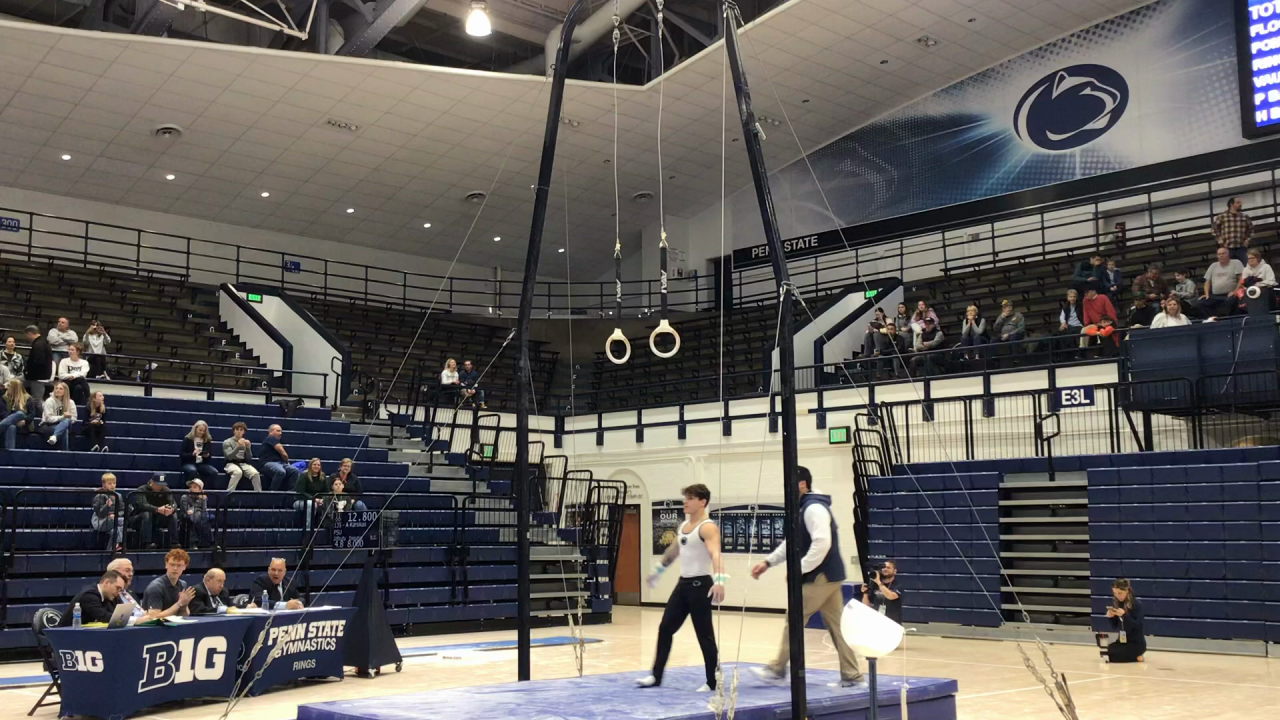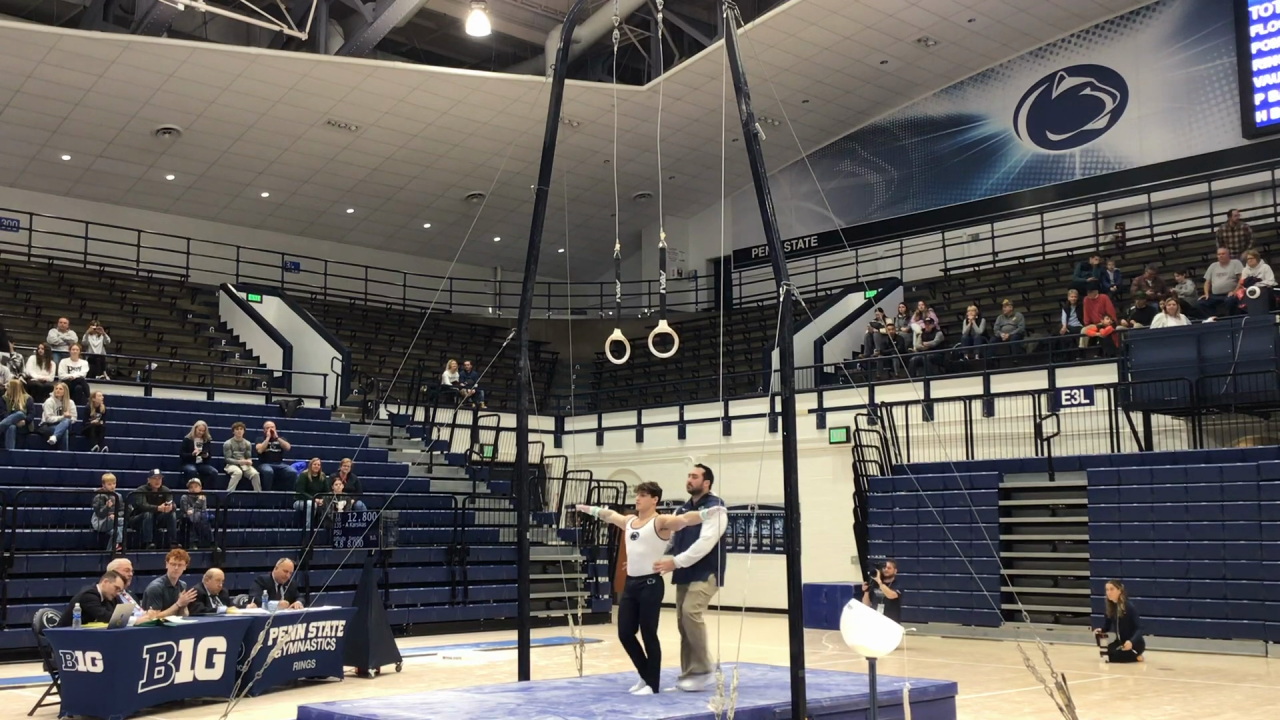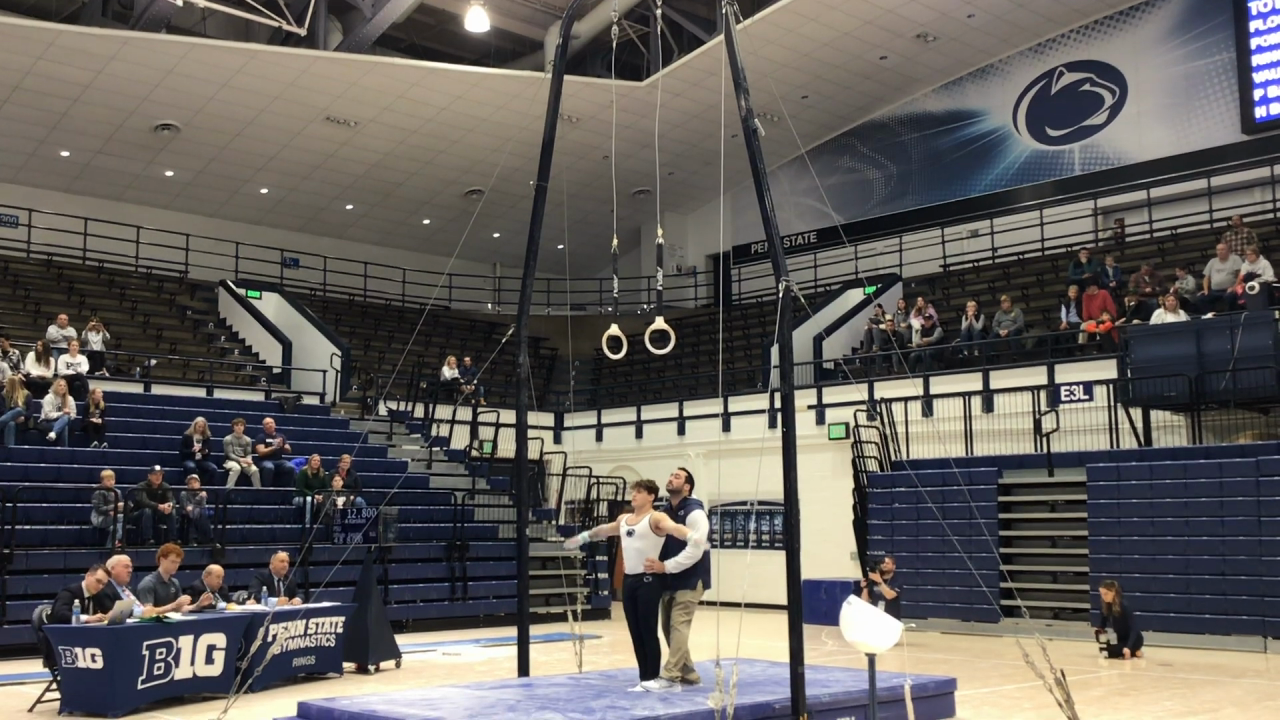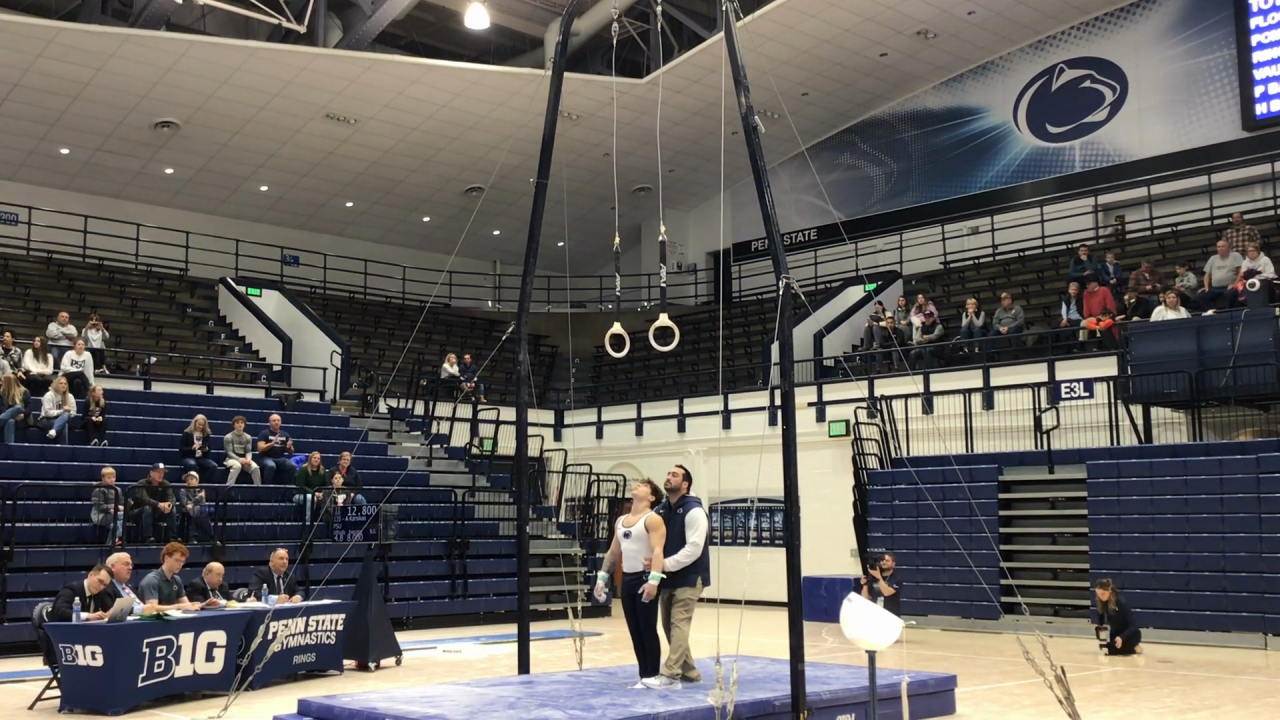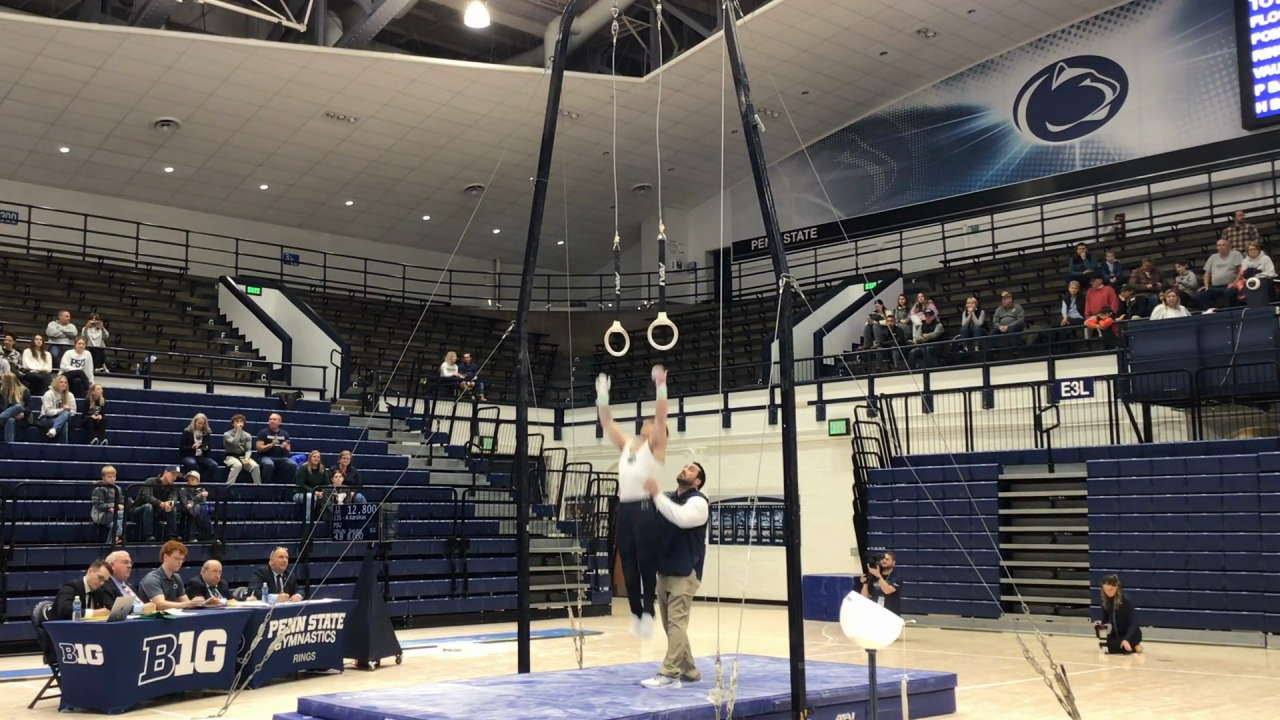
dt=1s
person 1, frame 1
left shoulder: (814, 508)
right shoulder: (802, 508)
left elbow: (822, 544)
left wrist: (800, 569)
right wrist: (767, 562)
left hip: (820, 575)
right hip: (827, 576)
right knee: (834, 624)
left ankle: (777, 669)
right ankle: (851, 674)
person 1, frame 2
left shoulder: (714, 509)
right shoulder: (683, 510)
left elbow: (705, 544)
left wrist: (675, 562)
left hip: (706, 575)
right hip: (685, 576)
left knee: (691, 614)
right knee: (684, 623)
left ankle: (703, 670)
right ankle: (689, 674)
person 1, frame 3
left shoulder: (694, 513)
right shoulder: (664, 513)
left elbow: (694, 551)
left wrist: (664, 566)
right wrist: (646, 561)
left hip: (689, 580)
right hip: (669, 581)
left knee: (678, 626)
right knee: (669, 627)
left ankle: (670, 677)
right ankle: (688, 674)
person 1, frame 4
left shoulder: (693, 511)
right shoulder: (661, 510)
left elbow: (694, 549)
left wrist: (665, 564)
left hip: (688, 578)
right hip: (667, 578)
left knee: (679, 625)
right knee: (670, 626)
left ankle: (670, 675)
right ankle: (688, 671)
person 1, frame 5
left shoulder: (698, 502)
right shoulder: (669, 499)
left elbow: (681, 518)
left wrist: (658, 496)
left hip: (685, 572)
right hip: (664, 570)
left knee: (677, 622)
right knee: (671, 624)
left ankle: (669, 674)
right ankle: (688, 671)
person 2, frame 1
left shoulder: (707, 528)
right shoulder: (684, 526)
left elbow: (715, 555)
right elbow: (674, 551)
left wrist: (720, 580)
right wrist: (658, 570)
left hip: (700, 585)
right hip: (683, 584)
left knee: (704, 634)
right knee: (665, 628)
left ankle: (712, 682)
right ankle: (656, 676)
person 2, frame 2
left shoulder: (661, 522)
right shoulder: (629, 521)
left elbow: (685, 519)
right elbow: (609, 514)
left wrist: (709, 512)
right wrist: (590, 509)
left hip: (650, 583)
right hip: (631, 583)
left knee: (648, 635)
right knee: (625, 633)
left ankle: (653, 683)
right ankle: (645, 676)
person 2, frame 3
left shoulder: (656, 518)
right shoulder: (624, 519)
left elbow: (674, 528)
right elbow: (604, 530)
left wrist: (693, 537)
right wrist: (582, 537)
left hip: (648, 580)
right hip: (628, 580)
left knee: (648, 632)
right knee: (635, 633)
left ankle: (653, 679)
right ankle: (644, 679)
person 2, frame 4
left shoulder: (653, 520)
right shoulder: (621, 520)
left elbow: (657, 551)
right elbow: (613, 552)
left wrist: (654, 580)
right wrist: (602, 578)
left hip: (644, 579)
right hip: (627, 579)
left knee: (647, 630)
right knee: (635, 631)
left ankle: (652, 676)
right ankle: (644, 676)
person 2, frame 5
left shoulder: (656, 446)
right shoulder: (627, 444)
left elbow: (662, 417)
right elbow: (606, 422)
left wrist: (660, 387)
right wrist: (603, 395)
left hip: (644, 508)
right hip: (624, 509)
left knee: (645, 563)
right knee: (628, 564)
left ankle: (648, 611)
right ankle: (636, 612)
